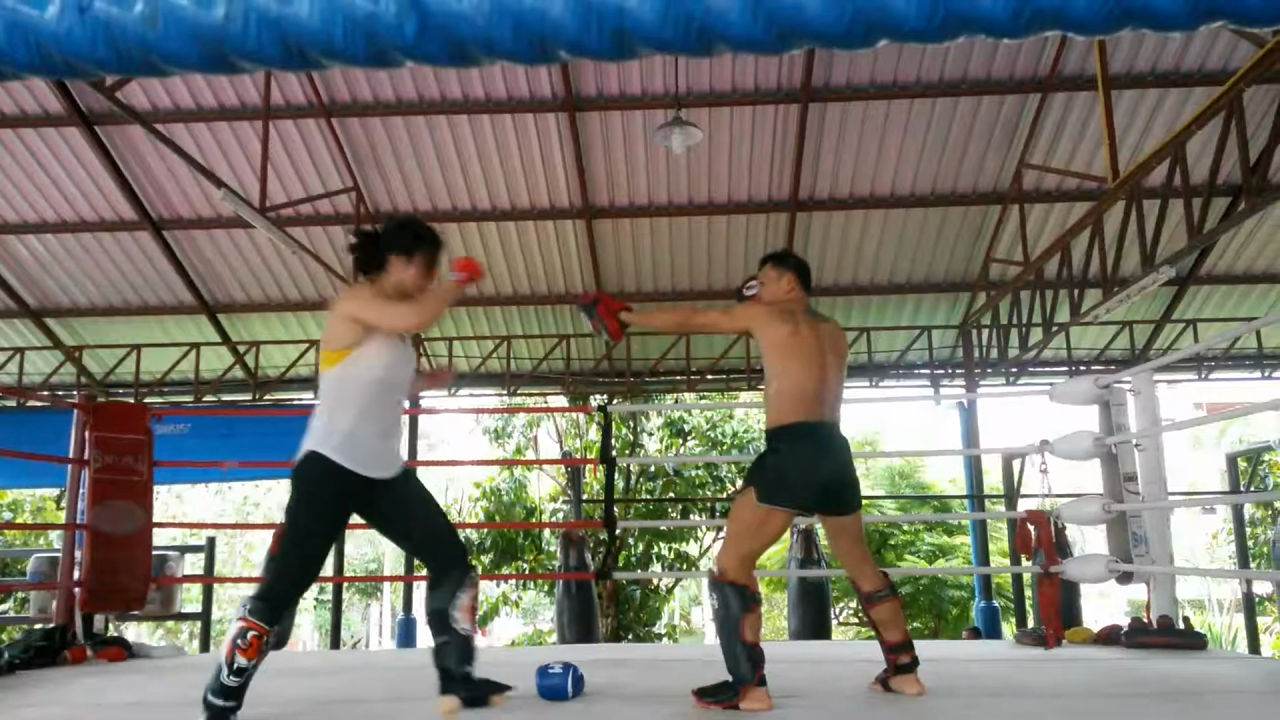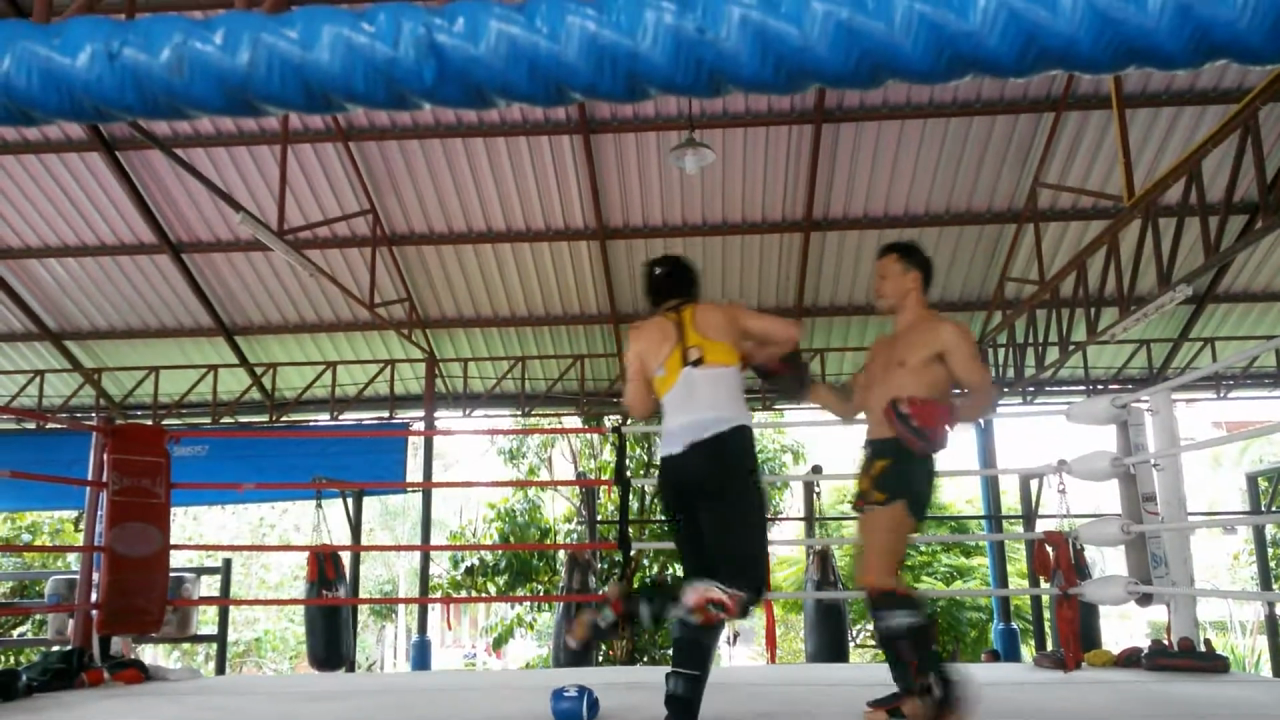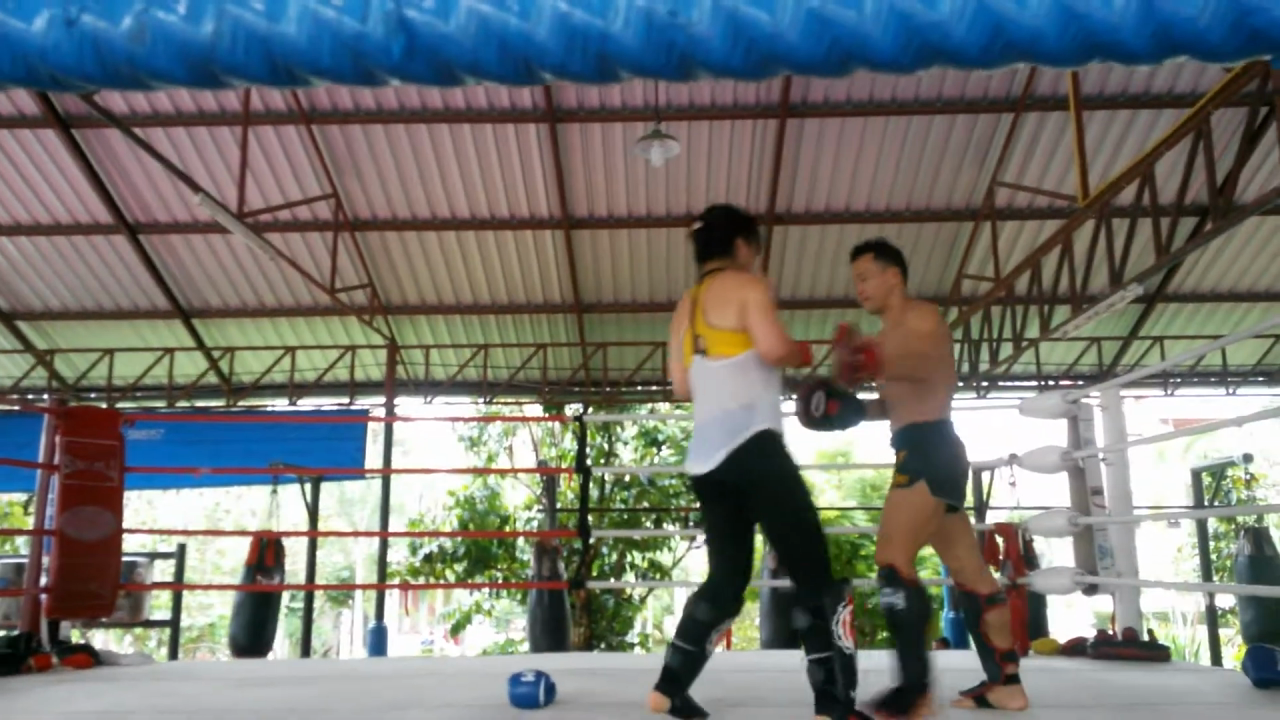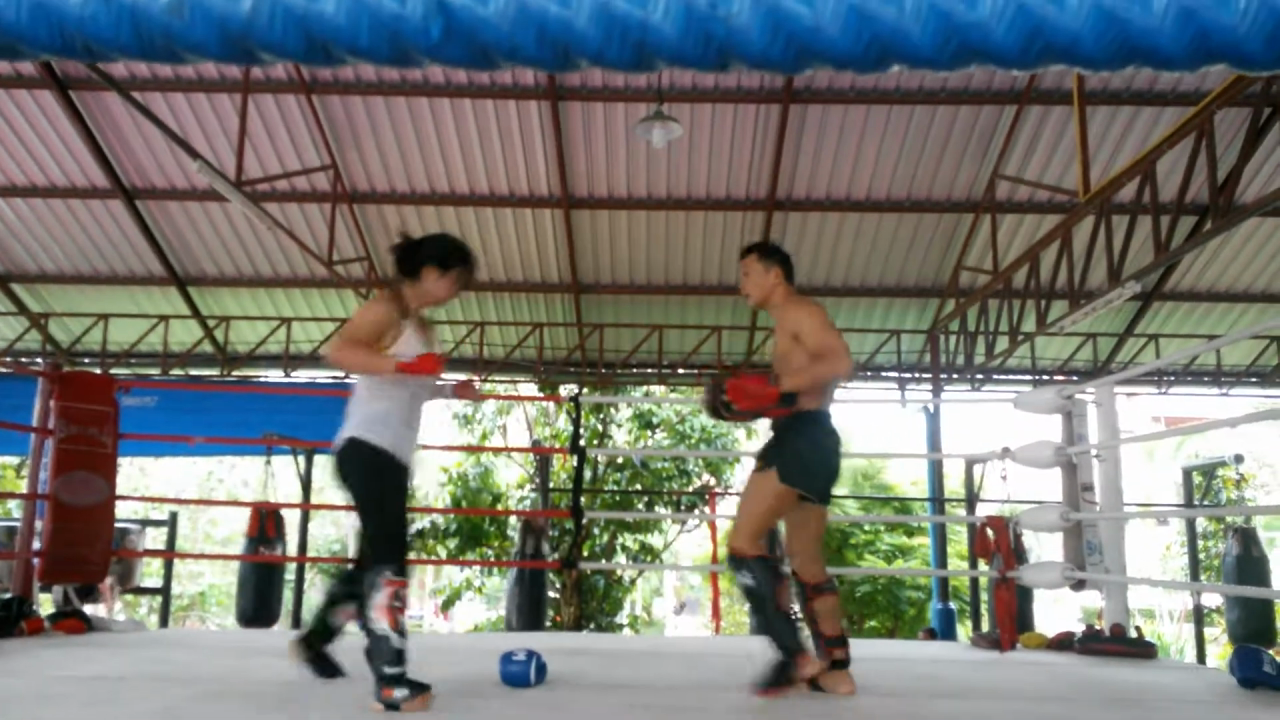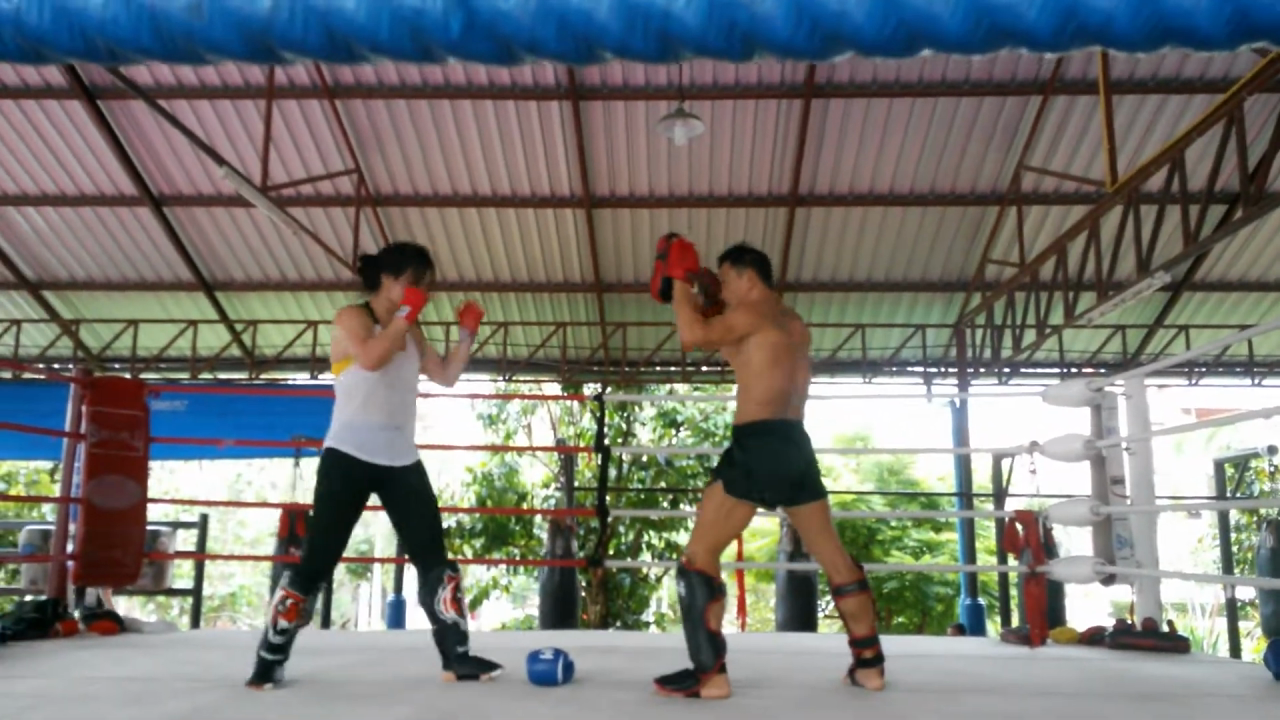
dt=1s
person 1, frame 1
left shoulder: (392, 319)
right shoulder: (355, 300)
right elbow: (415, 319)
left wrist: (422, 378)
right wrist: (456, 280)
left hip: (385, 472)
right hip: (330, 467)
left knee: (452, 560)
right knee: (283, 586)
left ankle: (456, 678)
person 1, frame 2
left shoulder: (641, 336)
right shoulder: (721, 314)
left elbow: (637, 409)
right elbow: (790, 334)
right wrist: (757, 356)
left hip: (675, 462)
right hip: (724, 448)
left knee: (704, 591)
right knee: (741, 582)
right ankle: (619, 608)
person 1, frame 3
left shoulder: (686, 306)
right shoulder: (747, 286)
right elbow: (773, 347)
right wrist: (798, 353)
left hip: (705, 459)
right hip: (752, 447)
left knee: (725, 578)
right knee: (814, 575)
person 1, frame 4
left shoulder: (420, 325)
right shoulder: (386, 308)
right elbow: (338, 351)
left wrist: (445, 388)
right wrist: (403, 365)
left hip: (392, 456)
right hip: (368, 451)
left knee: (378, 560)
right knee: (388, 558)
left ankle: (315, 639)
right ankle: (390, 679)
person 1, frame 5
left shoulder: (411, 332)
right shoulder: (351, 318)
left elbow: (445, 375)
right elbow: (371, 358)
left wrist: (467, 333)
right wrist: (407, 313)
left hip: (402, 463)
right hip: (349, 458)
left knee: (434, 557)
right knee: (316, 560)
left ankle: (457, 657)
right ankle: (269, 660)
person 2, frame 1
left shoulder: (765, 314)
right shoulder: (833, 333)
left elbow: (688, 319)
left wrist: (625, 316)
left hip: (792, 451)
right hip: (833, 451)
left knee: (732, 561)
right knee: (860, 563)
left ankle: (748, 684)
right ankle: (904, 669)
person 2, frame 2
left shoulder: (944, 332)
right shoulder: (883, 348)
left elbow: (985, 393)
right elbow: (847, 407)
left wrist: (945, 412)
right wrist: (803, 382)
left hip: (902, 465)
right hip: (879, 466)
left knee: (874, 578)
right knee: (882, 583)
person 2, frame 3
left shoulder: (922, 316)
right shoulder: (894, 331)
left elbow: (925, 364)
left wrist: (878, 364)
right wrist: (852, 407)
left hip: (929, 451)
right hip: (926, 453)
left knee: (893, 559)
right knee: (969, 568)
right ankle: (1006, 681)
person 2, frame 4
left shoulder: (801, 311)
right shoulder: (792, 322)
left elbow: (842, 362)
left wrist: (777, 388)
right wrist: (759, 399)
left hip: (802, 439)
right hip: (810, 442)
left knee: (743, 542)
right knee: (806, 561)
left ankle: (793, 651)
right ankle: (835, 666)
person 2, frame 5
left shoulder: (753, 313)
right shoulder: (793, 324)
left elbow: (692, 338)
left wrist: (679, 283)
right wrist: (708, 306)
left hip: (757, 447)
right hip: (794, 446)
left knee: (699, 553)
right knee: (834, 557)
left ankle: (709, 672)
right ankle: (869, 662)
